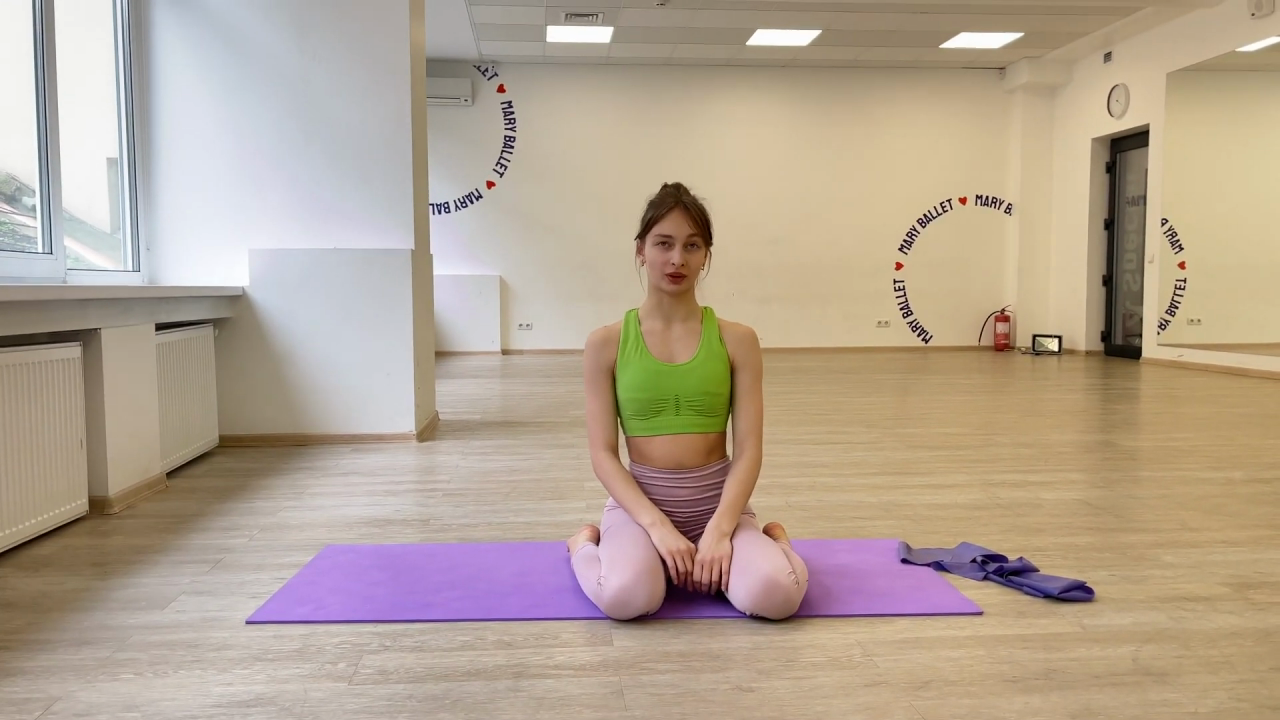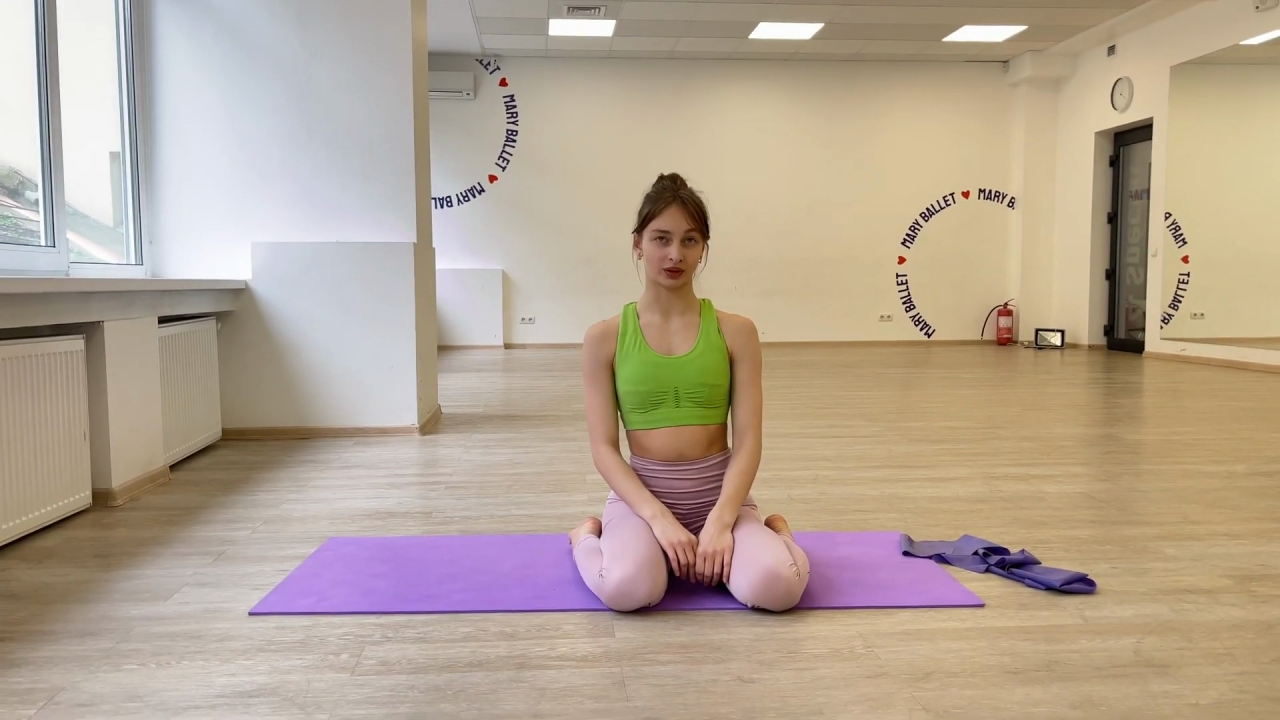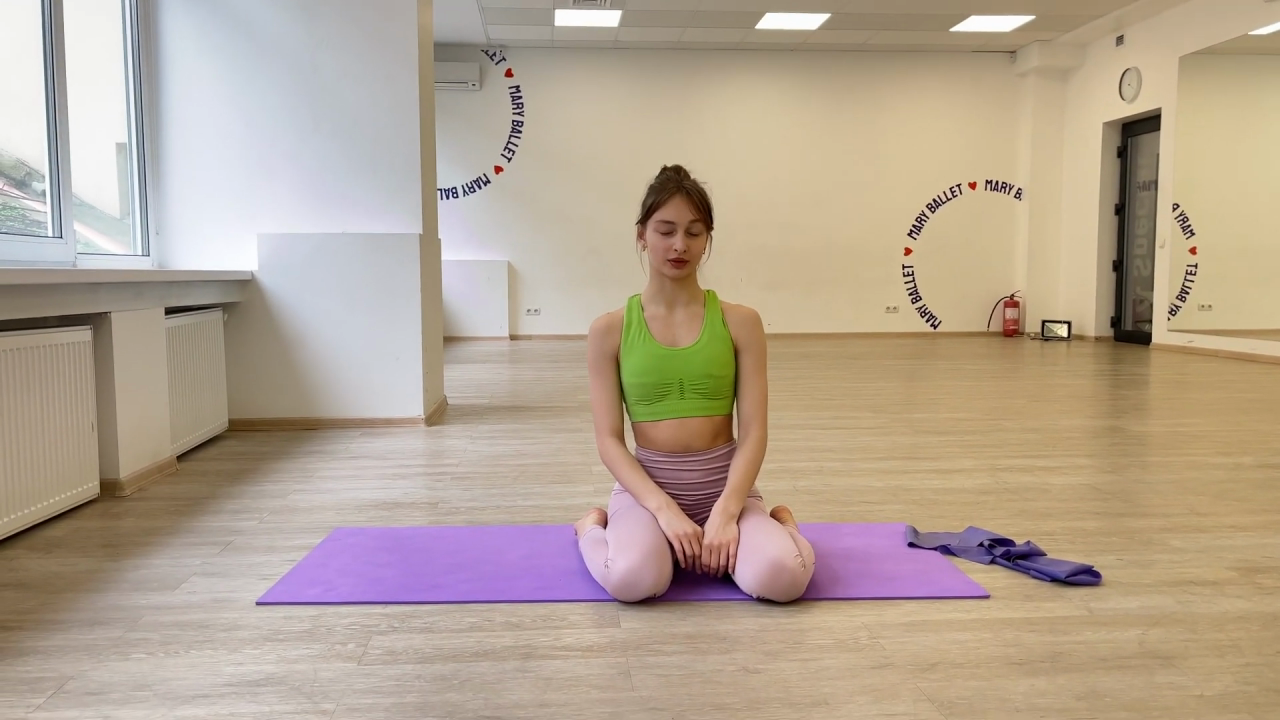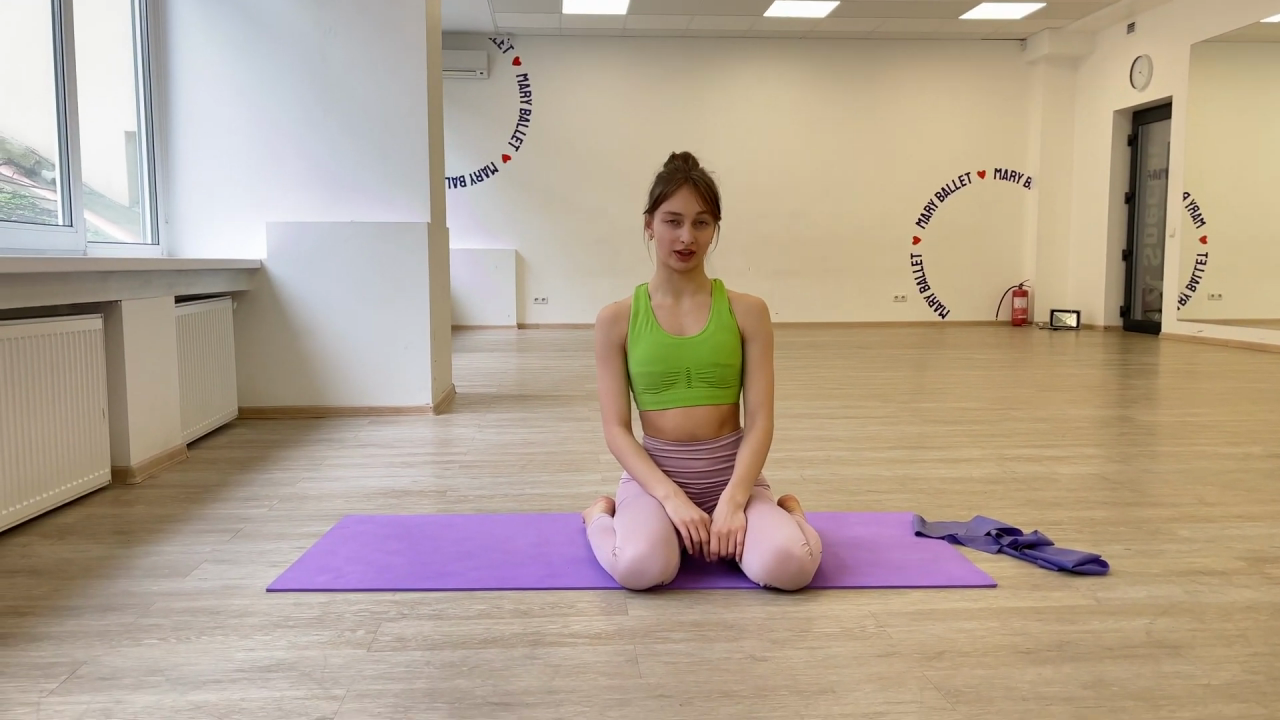
dt=0.3s
person 1, frame 1
left shoulder: (737, 340)
right shoulder: (606, 343)
left elbow: (748, 450)
right elbow: (603, 454)
left wrist: (719, 530)
right wrist: (658, 525)
left hip: (717, 500)
right hip: (639, 500)
left knee: (774, 595)
right knee: (625, 597)
left ankle: (771, 540)
right ankle: (586, 544)
person 1, frame 2
left shoulder: (736, 332)
right shoulder: (605, 337)
left elbow: (748, 441)
right elbow: (604, 448)
left wrist: (720, 521)
right wrist: (659, 518)
left hip: (718, 492)
right hip: (641, 493)
left knee: (775, 587)
right knee: (627, 590)
left ankle: (773, 532)
right ankle: (587, 537)
person 1, frame 3
left shoulder: (741, 323)
right shoulder: (609, 330)
left elbow: (753, 432)
right elbow: (609, 440)
left wrist: (725, 512)
right wrist: (664, 509)
left hip: (724, 483)
right hip: (646, 484)
left knee: (779, 577)
right knee: (633, 579)
left ankle: (778, 523)
right ankle: (594, 527)
person 1, frame 4
left shoulder: (748, 312)
right shoulder: (617, 319)
left elbow: (760, 421)
right elbow: (616, 429)
left wrist: (733, 501)
right wrist: (672, 497)
left hip: (730, 471)
right hip: (654, 472)
left knee: (787, 566)
right knee: (640, 567)
left ankle: (785, 512)
right ankle: (602, 515)
